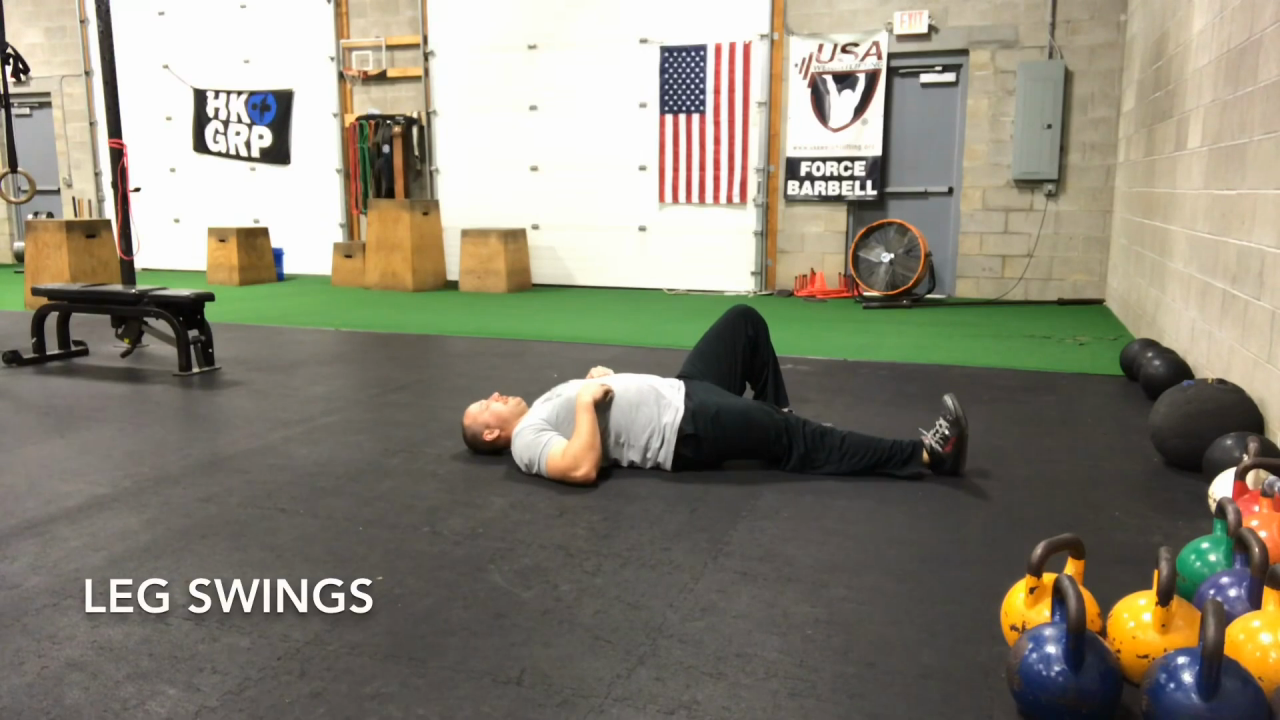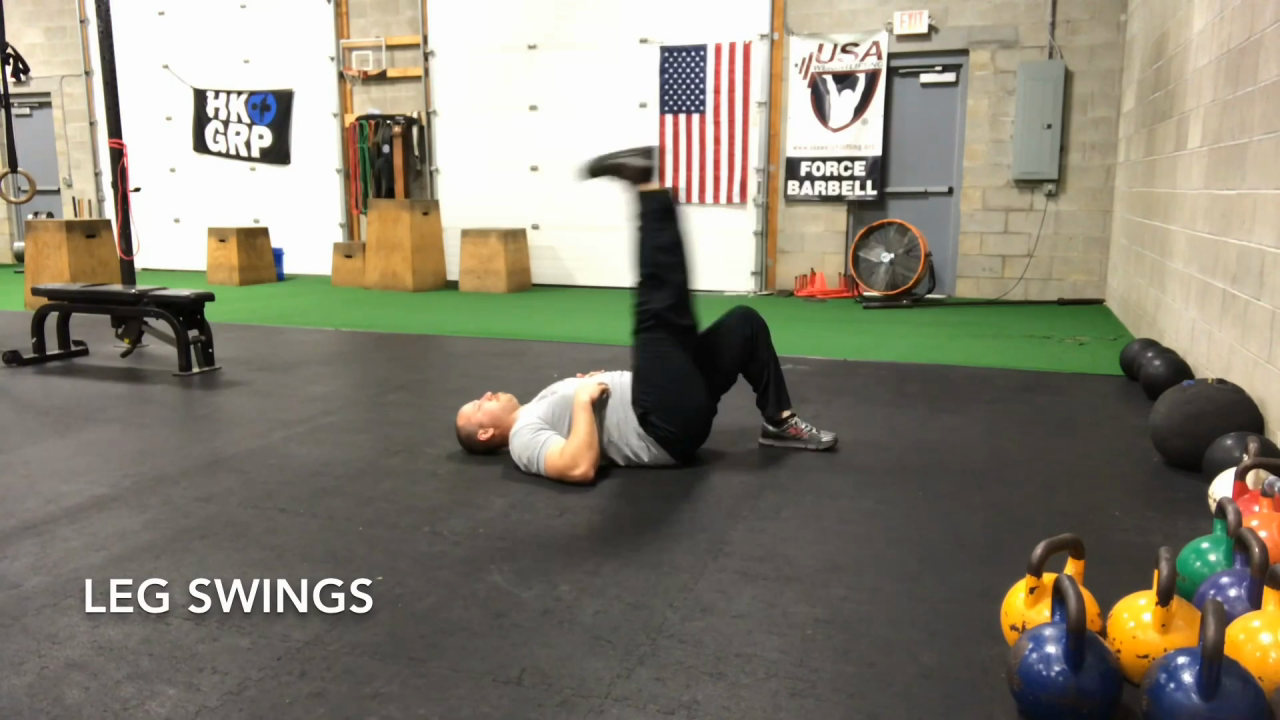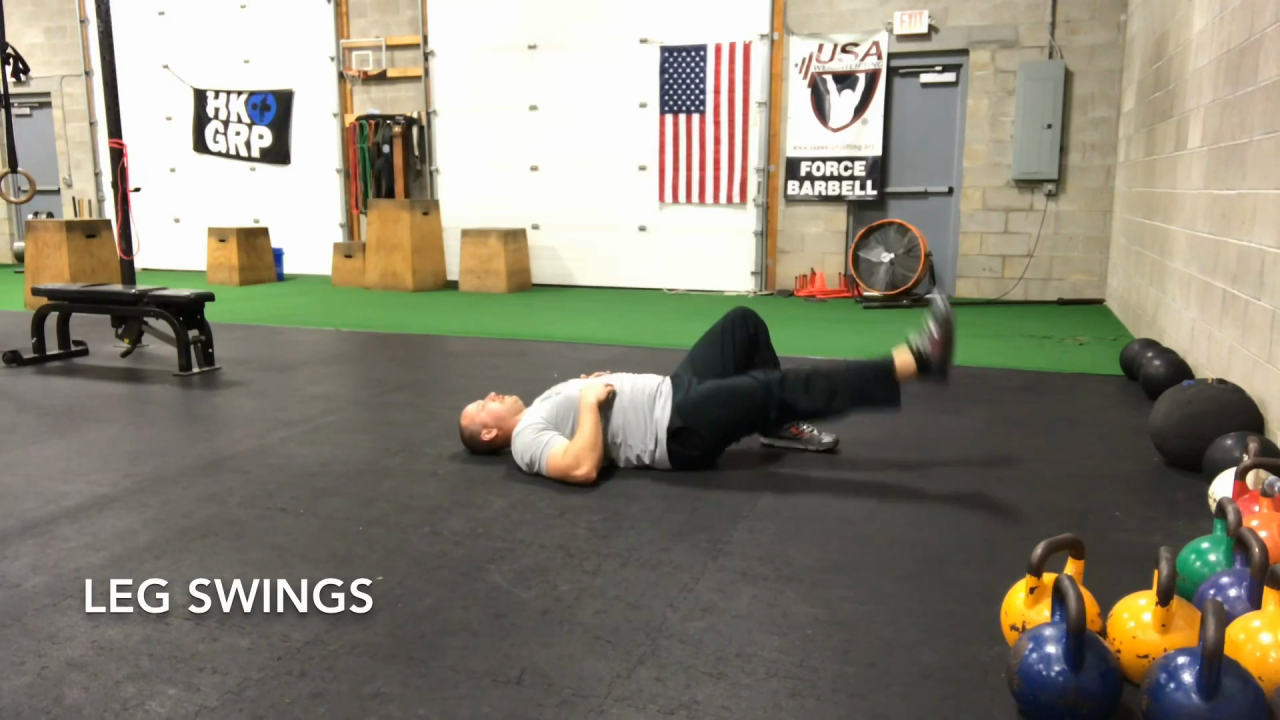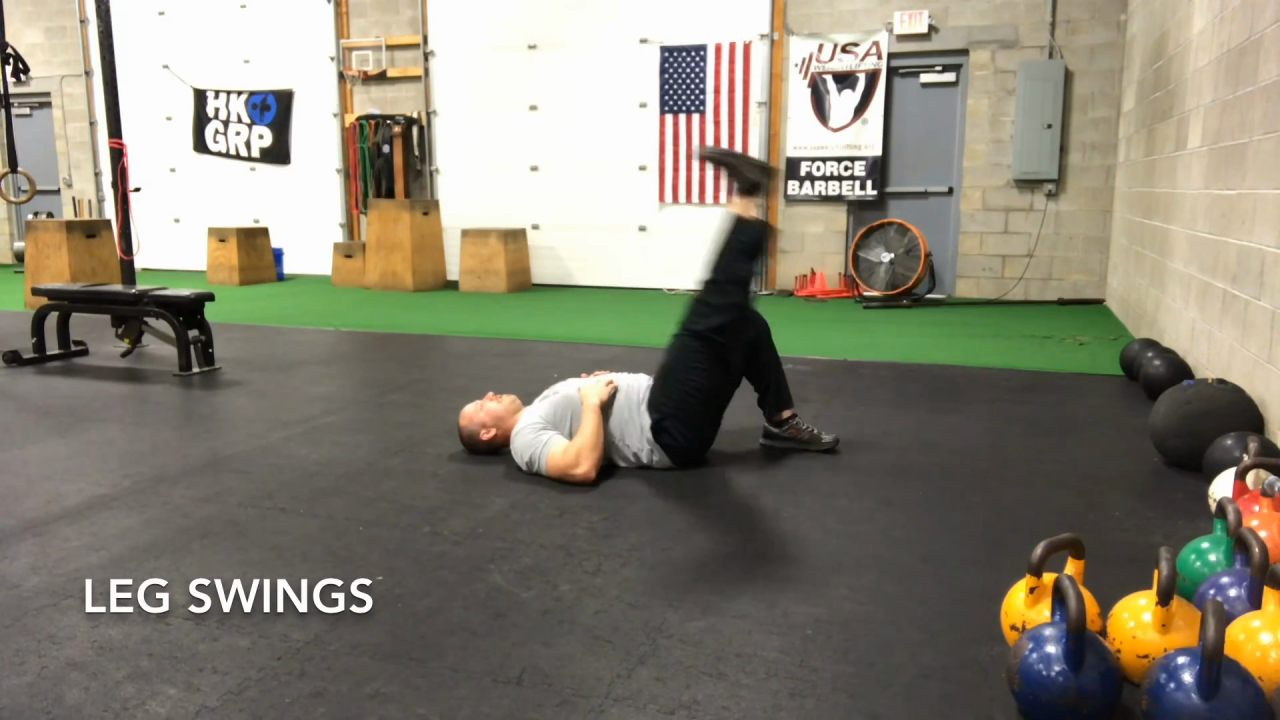
dt=1s
person 1, frame 1
left shoulder: (544, 410)
right shoulder: (527, 441)
right elbow: (583, 469)
left wrist: (599, 378)
right wrist: (587, 400)
left hip: (682, 394)
right hip: (686, 432)
left knee: (743, 321)
right knee: (798, 442)
left ankle: (776, 413)
right ankle: (926, 455)
person 1, frame 2
left shoulder: (538, 410)
right shoulder: (524, 439)
right elbow: (581, 468)
left wrist: (594, 383)
right wrist: (584, 400)
left hip: (678, 410)
right hip: (672, 425)
left knee: (744, 322)
right knee: (660, 314)
left ankle: (780, 422)
person 1, frame 3
left shoulder: (542, 410)
right shoulder: (527, 441)
right elbow: (584, 467)
left wrist: (595, 384)
right wrist: (591, 402)
left hip: (673, 394)
right hip: (680, 429)
left knee: (744, 323)
right knee: (780, 390)
left ankle: (786, 426)
right ankle: (912, 360)
person 1, frame 4
left shoulder: (537, 414)
right shoulder: (526, 438)
right elbow: (583, 467)
left wrist: (597, 384)
right wrist: (592, 401)
left hip: (672, 413)
right hip: (675, 432)
left knee: (743, 321)
right knee: (706, 324)
left ankle: (783, 424)
right ankle: (747, 197)
